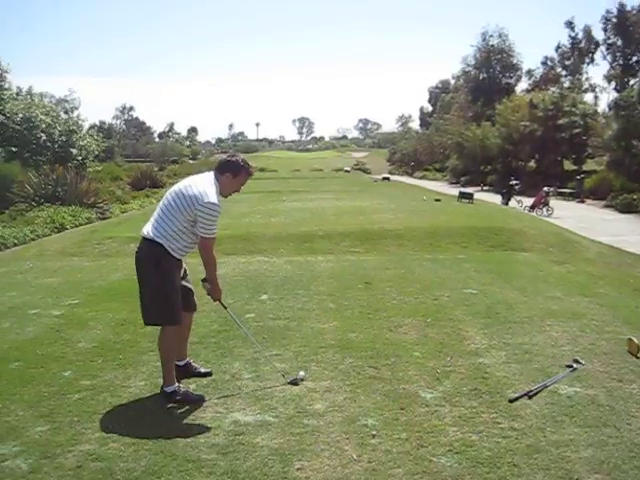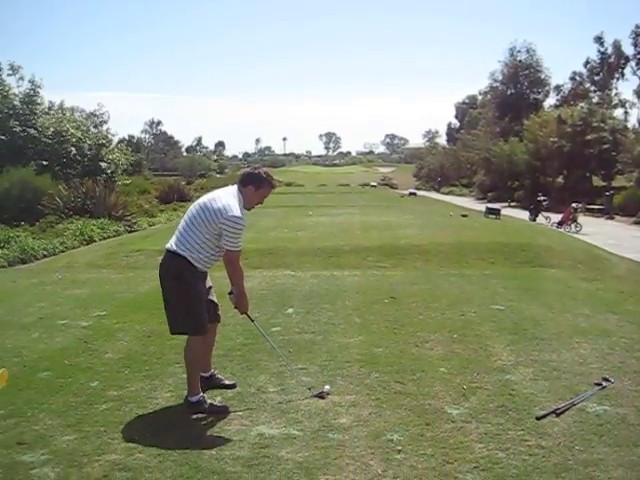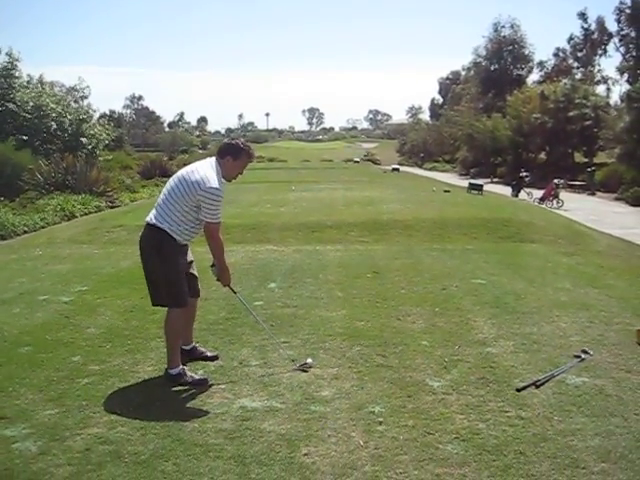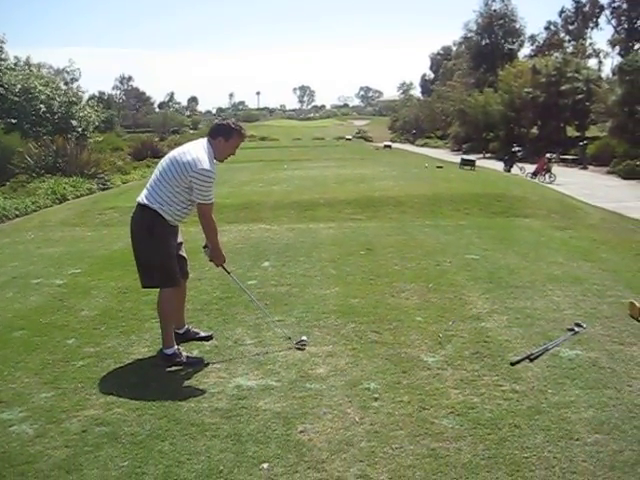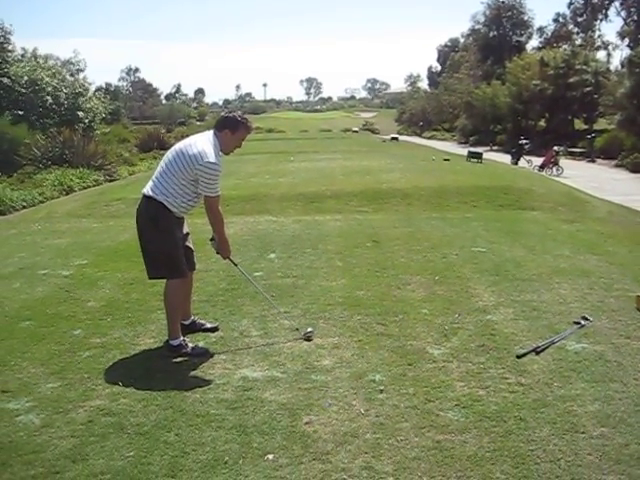
dt=1s
person 1, frame 1
left shoulder: (201, 181)
right shoulder: (209, 201)
left elbow: (201, 243)
right elbow: (207, 250)
left wrist: (209, 278)
right wrist: (214, 283)
left hip: (165, 253)
right hip: (158, 256)
left knee: (186, 309)
right knee: (171, 320)
left ankle: (181, 362)
right ankle: (170, 386)
person 1, frame 2
left shoulder: (224, 195)
right shoulder: (233, 214)
left elbow: (226, 256)
right elbow: (233, 262)
left wrist: (235, 289)
right wrist: (241, 295)
left hip: (189, 265)
right hip: (182, 269)
left knee: (211, 319)
right knee: (197, 331)
left ankle: (206, 374)
right ankle: (194, 396)
person 1, frame 3
left shoulder: (204, 168)
right shoulder: (211, 186)
left elbow: (207, 229)
right elbow: (213, 235)
left wrist: (217, 262)
right wrist: (223, 268)
left hip: (172, 239)
right hip: (162, 242)
left knee: (191, 294)
right knee: (178, 304)
left ankle: (187, 346)
right ankle: (174, 369)
person 1, frame 4
left shoulder: (196, 149)
right shoulder: (203, 167)
left elbow: (201, 210)
right elbow: (206, 215)
left wrist: (210, 241)
right wrist: (216, 249)
left hip: (162, 219)
right hip: (153, 222)
left knee: (180, 276)
right knee: (169, 283)
left ankle: (180, 329)
right ankle: (168, 349)
person 1, frame 5
left shoulder: (202, 141)
right shoulder: (209, 160)
left elbow: (209, 204)
right elbow: (212, 208)
left wrist: (217, 234)
right wrist: (223, 241)
left hip: (168, 211)
right hip: (158, 213)
left knee: (187, 267)
right knee: (176, 274)
left ankle: (186, 320)
right ankle: (174, 340)
